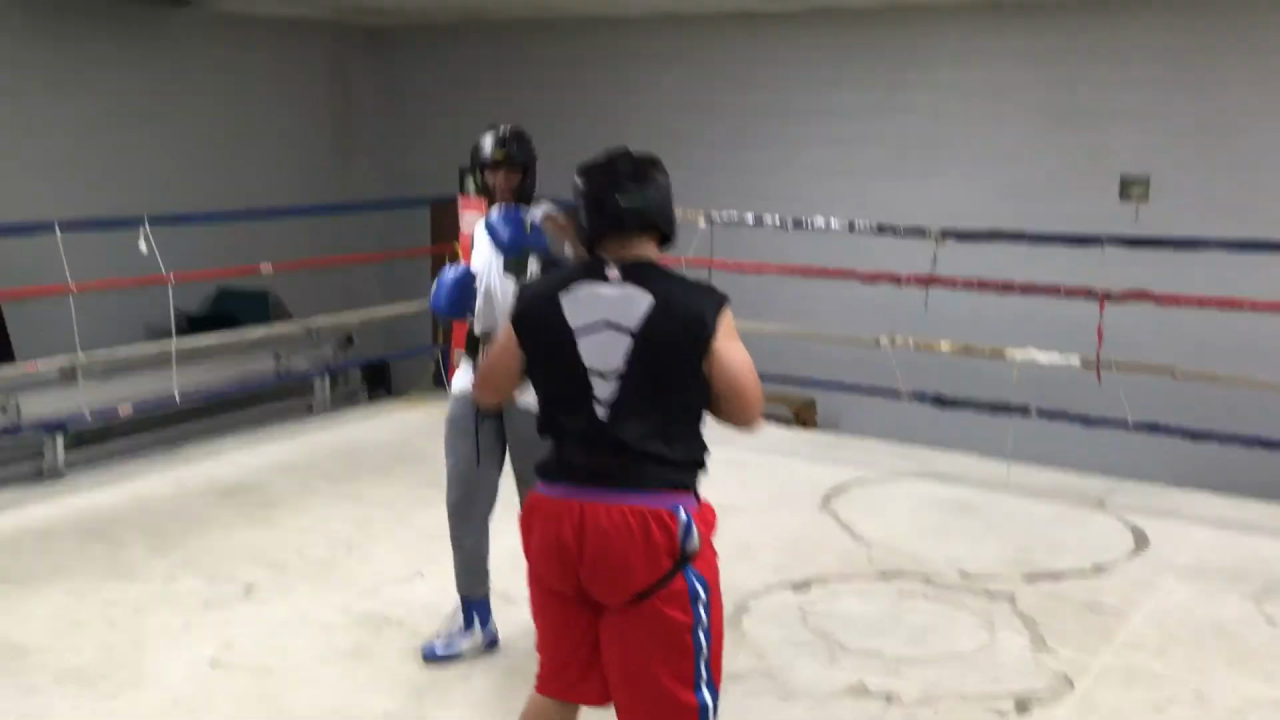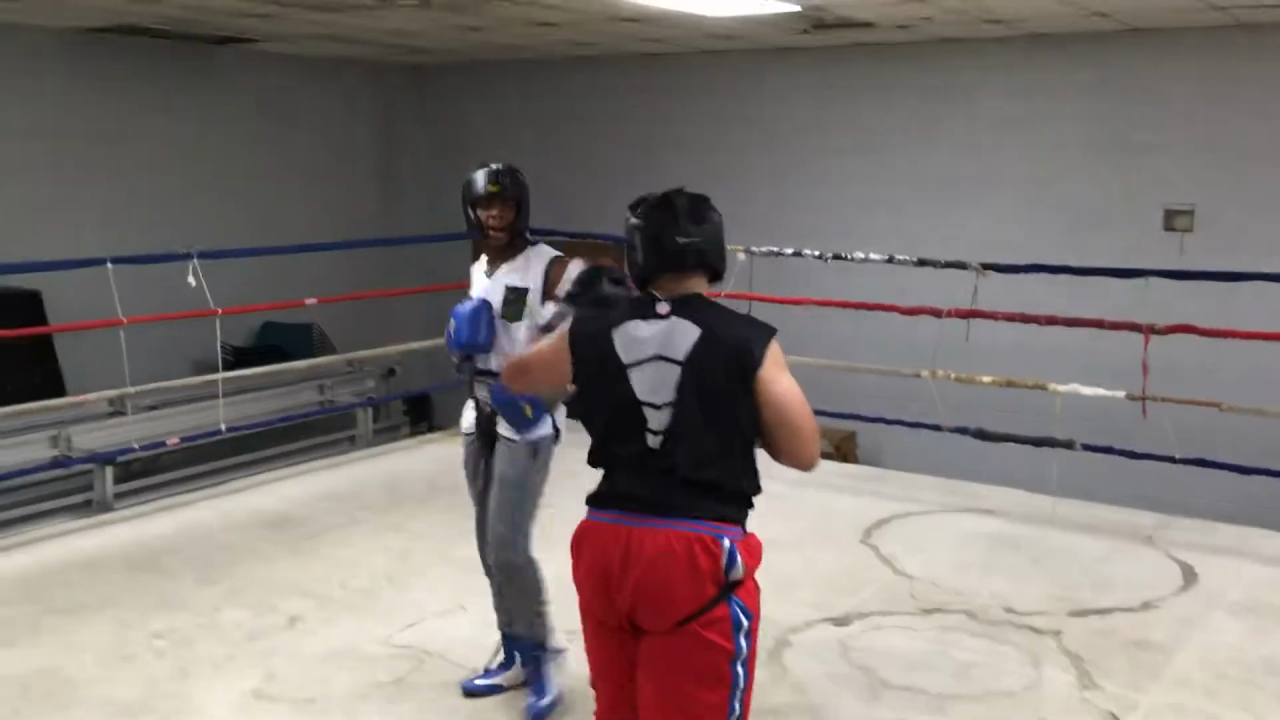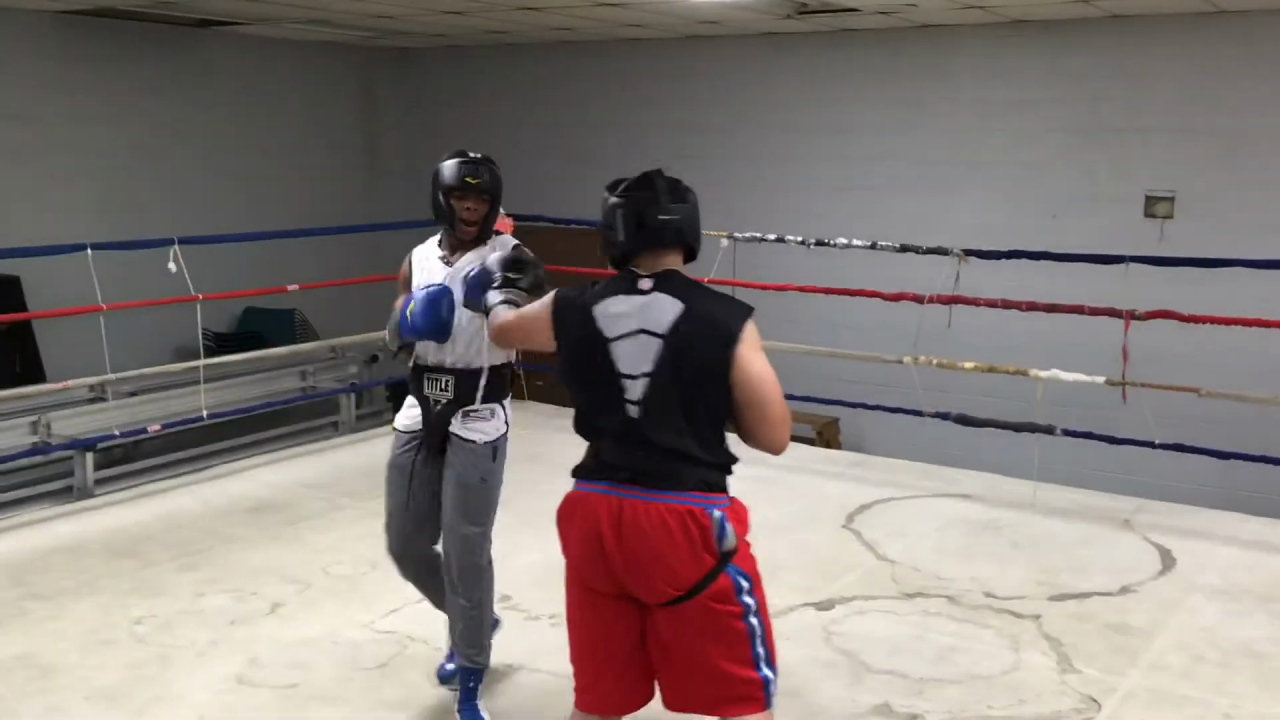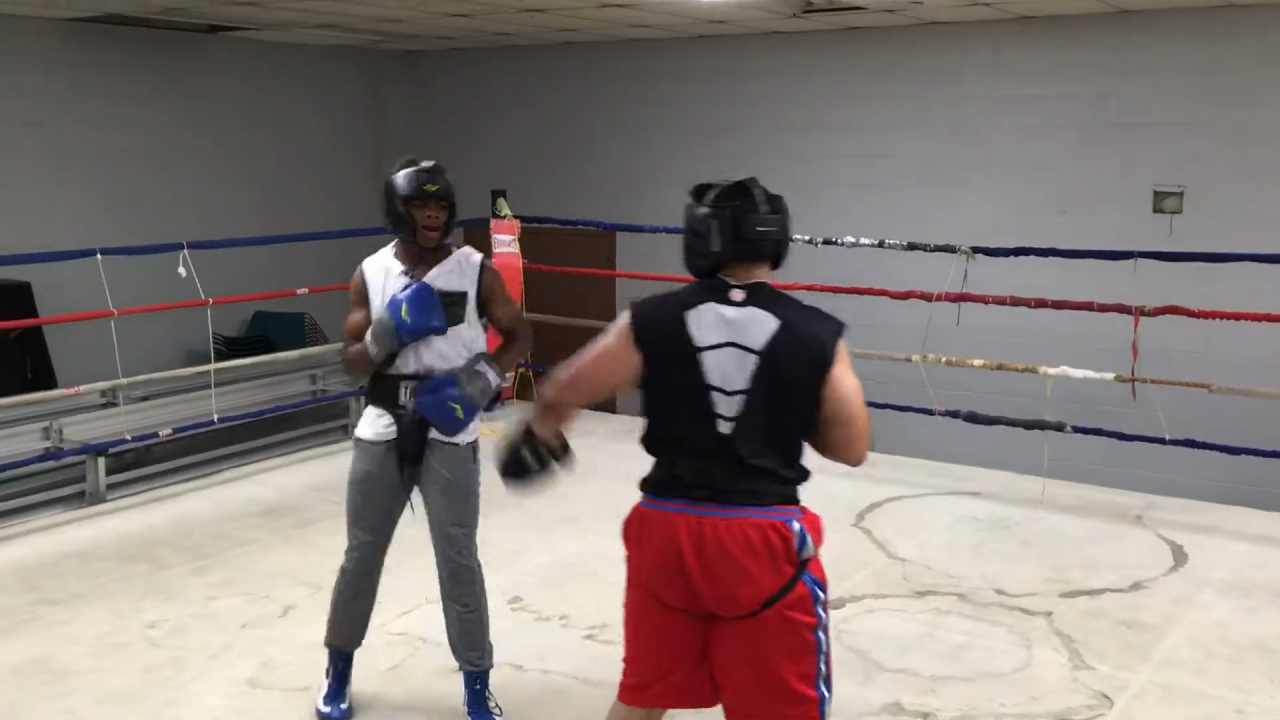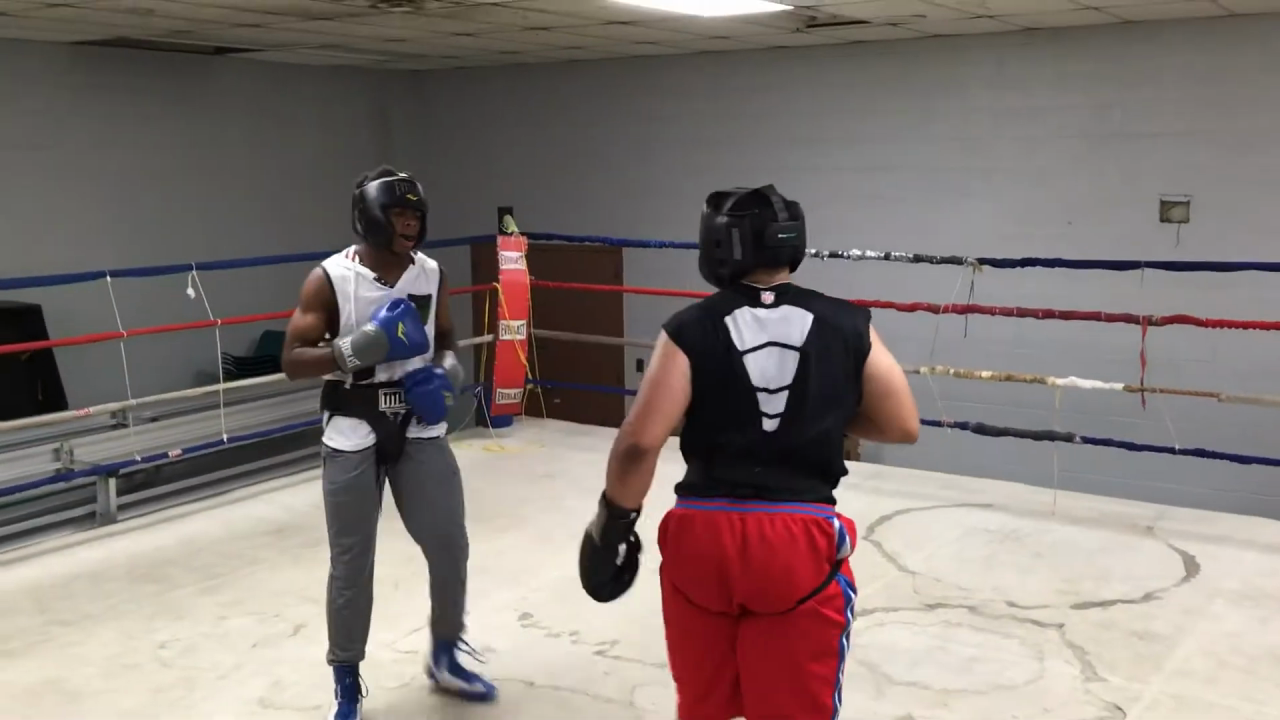
dt=0.3s
person 1, frame 1
left shoulder: (544, 221)
right shoulder: (484, 227)
left wrist: (544, 246)
right wrist: (453, 294)
left hip: (531, 383)
right hip: (476, 376)
right knee: (464, 502)
right ankle: (476, 621)
person 1, frame 2
left shoulder: (549, 266)
right shoulder: (479, 270)
left wrist: (547, 388)
right wrist: (461, 334)
left hip: (527, 422)
right hip: (480, 417)
left knee: (507, 547)
right knee: (491, 547)
left ankle: (539, 662)
right ankle: (516, 656)
person 1, frame 3
left shoulder: (509, 256)
right shoulder: (417, 259)
right elbow: (395, 342)
right wrist: (404, 325)
left hip: (477, 420)
right hip: (419, 415)
left knee: (465, 553)
right knee: (406, 546)
right ankle: (476, 627)
person 1, frame 4
left shoulder: (477, 271)
right shoulder: (370, 273)
left elbow: (518, 341)
right elbow: (352, 361)
left wrist: (481, 383)
right wrist: (381, 339)
left hip: (449, 431)
right hip: (383, 428)
left knee: (458, 559)
right knee: (360, 557)
person 1, frame 5
left shoulder: (431, 275)
right shoulder: (329, 279)
right elbow: (292, 361)
left wrist: (448, 372)
right wrist: (358, 348)
left hip: (420, 429)
right hip: (353, 433)
left knee: (449, 545)
right knee: (350, 563)
left ankle: (445, 657)
person 2, frame 1
left shoulder: (539, 302)
right shoulder: (699, 308)
left elbow: (489, 392)
right elbow: (745, 412)
left hip: (559, 516)
right hip: (653, 526)
person 2, frame 2
left shoulder: (592, 333)
right shoulder: (747, 341)
left elbow: (514, 375)
right elbow: (803, 454)
left hip: (607, 543)
right hip: (700, 556)
person 2, frame 3
left shoulder: (574, 309)
right shoulder: (726, 320)
left elbow: (502, 328)
right elbow: (773, 437)
left wrist: (497, 295)
left hip: (598, 516)
right hip: (690, 524)
person 2, frame 4
left shoulder: (654, 319)
right shoulder: (816, 335)
left elbow: (562, 394)
right elbow: (851, 448)
left wrist: (535, 434)
left hip: (667, 531)
right hip: (766, 543)
person 2, frame 5
left shoulder: (690, 330)
right shoulder: (848, 327)
left elbow: (640, 441)
right elbow: (903, 426)
left wrist: (614, 518)
left hip: (702, 533)
right hip: (801, 542)
